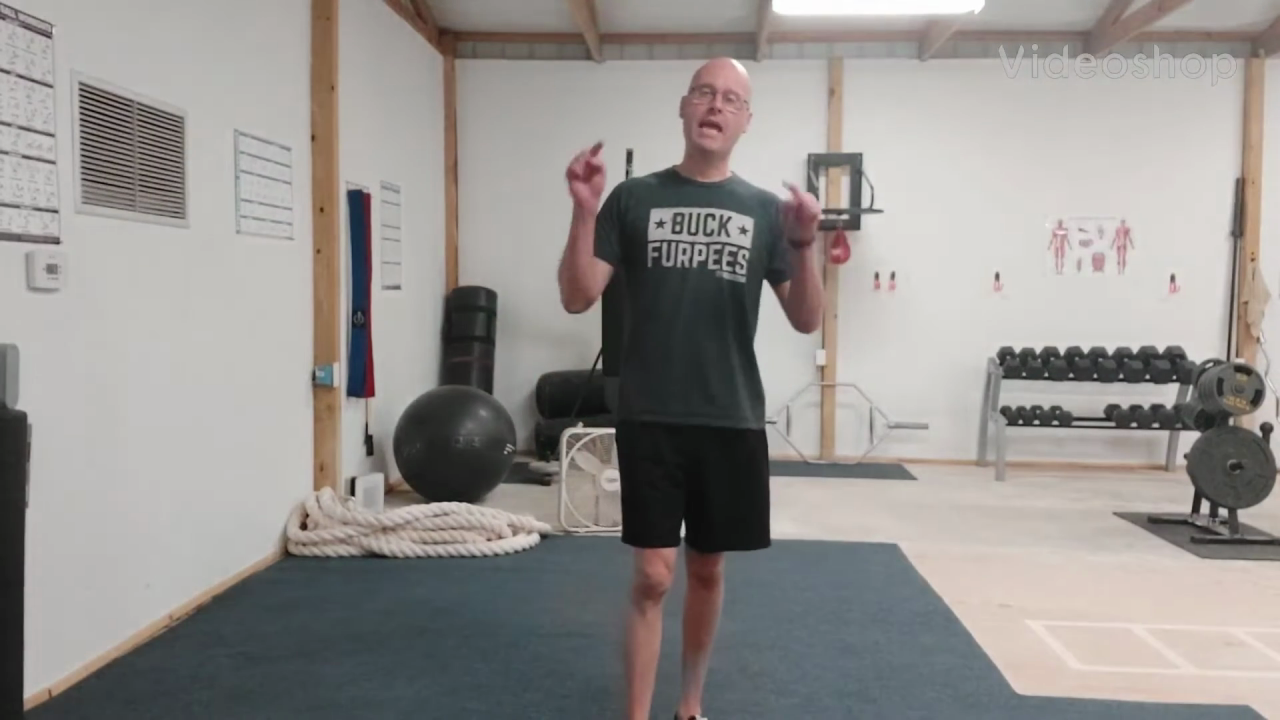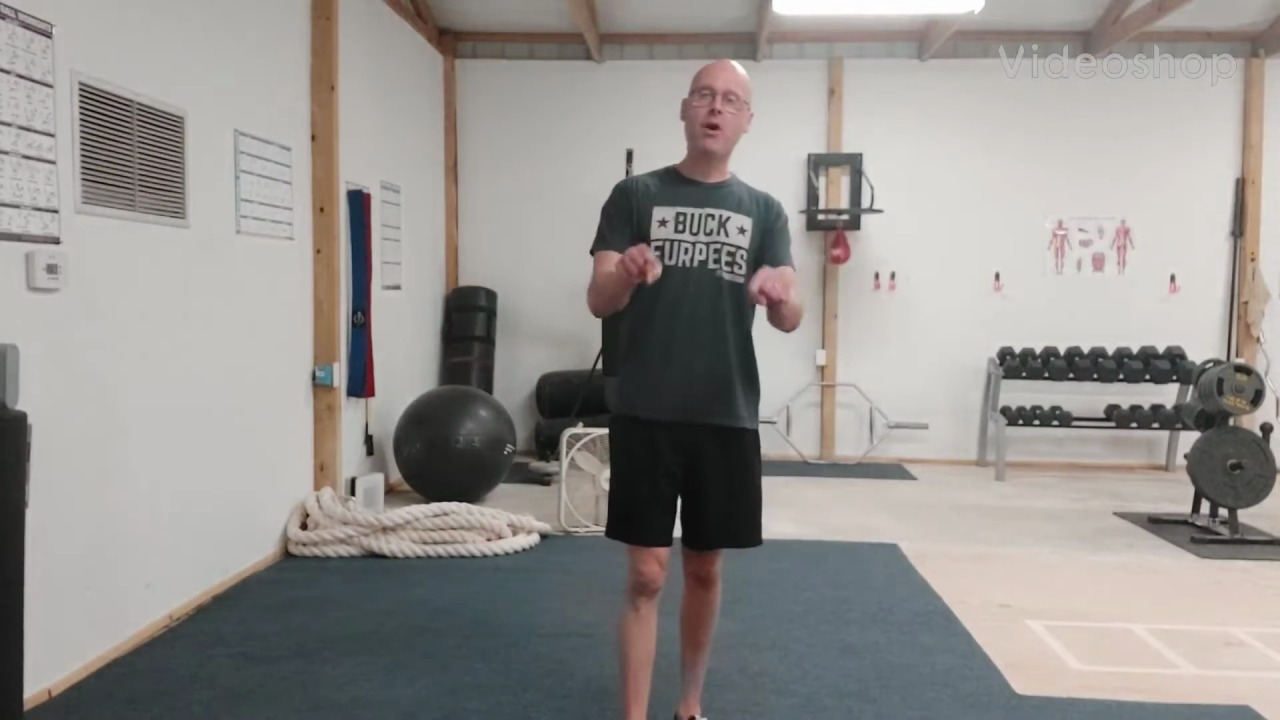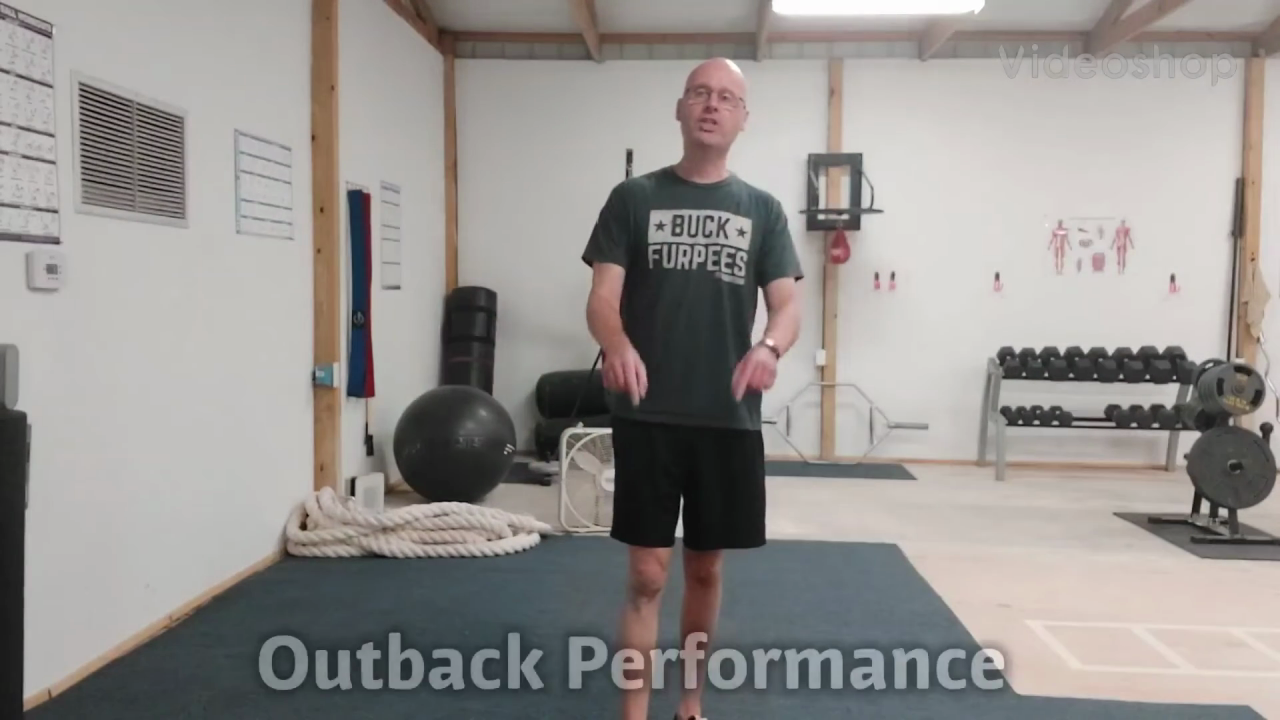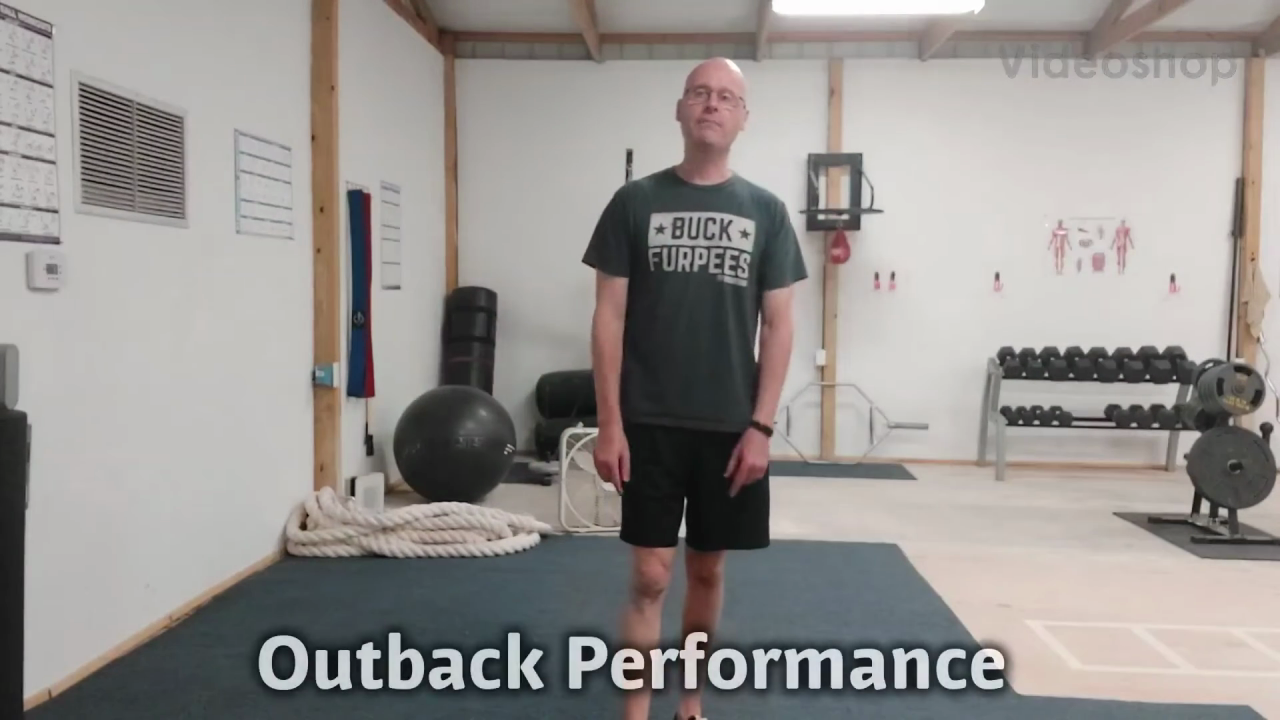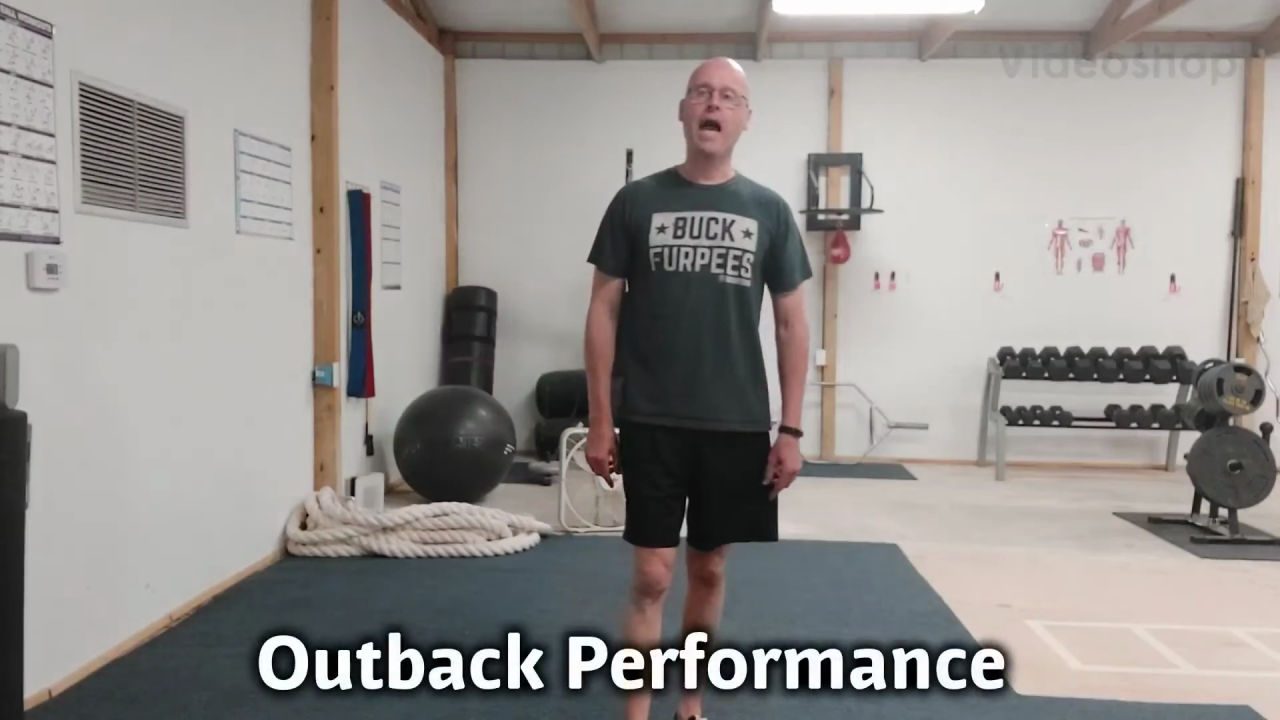
dt=0.3s
person 1, frame 1
left shoulder: (765, 209)
right shoulder: (634, 197)
left elbow: (806, 319)
right elbow: (578, 297)
left wrist: (804, 245)
right wrist: (585, 212)
left hip: (732, 419)
right hip: (649, 418)
left knee: (708, 569)
right knee: (653, 575)
person 1, frame 2
left shoulder: (762, 210)
right shoulder: (636, 194)
left elbow: (790, 310)
right elbow: (599, 297)
left wrist: (779, 295)
right wrist: (623, 273)
left hip: (727, 417)
right hip: (645, 415)
left knee: (704, 568)
right knee: (646, 573)
person 1, frame 3
left shoulder: (762, 209)
right shoulder: (633, 198)
left elbow: (788, 308)
right elbow: (601, 299)
left wrist: (769, 346)
right wrist: (618, 346)
left hip: (728, 422)
right hip: (648, 419)
left knee: (706, 568)
right knee: (646, 575)
person 1, frame 4
left shoulder: (765, 210)
right shoulder: (634, 201)
left elbow: (777, 325)
right elbow: (609, 316)
left wrist: (761, 426)
right wrist: (609, 422)
left hip: (730, 425)
right hip: (650, 423)
left knee: (708, 569)
right knee: (650, 575)
person 1, frame 5
left shoulder: (769, 210)
right shoulder: (636, 201)
left elbow: (791, 323)
right elbow: (603, 313)
left wrist: (790, 429)
right wrist: (600, 419)
left hip: (736, 425)
right hip: (651, 422)
left knee: (708, 569)
right knee: (651, 575)
